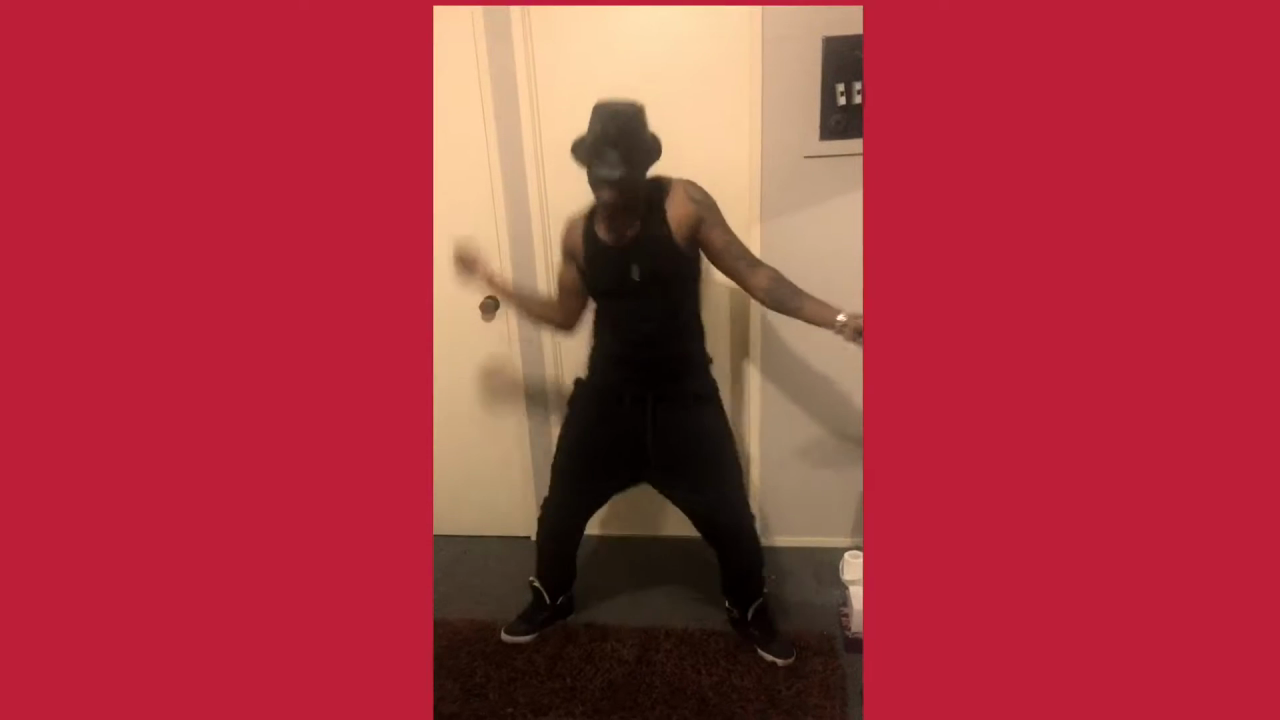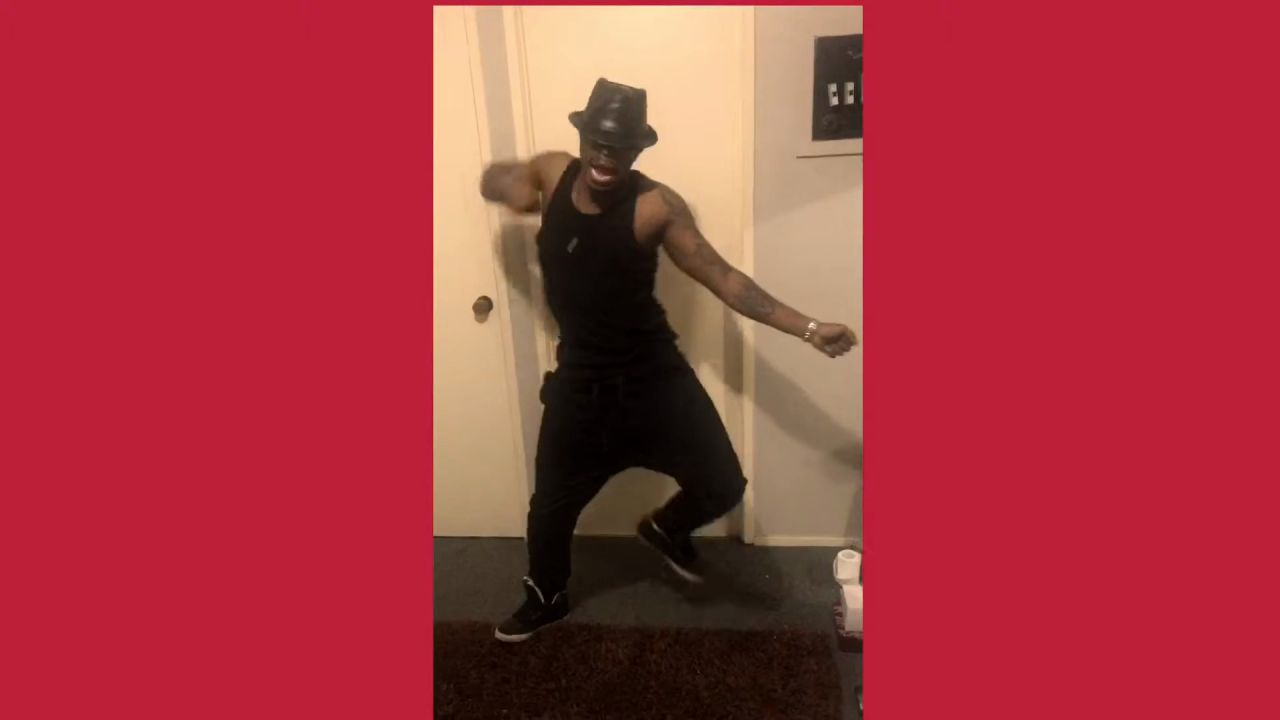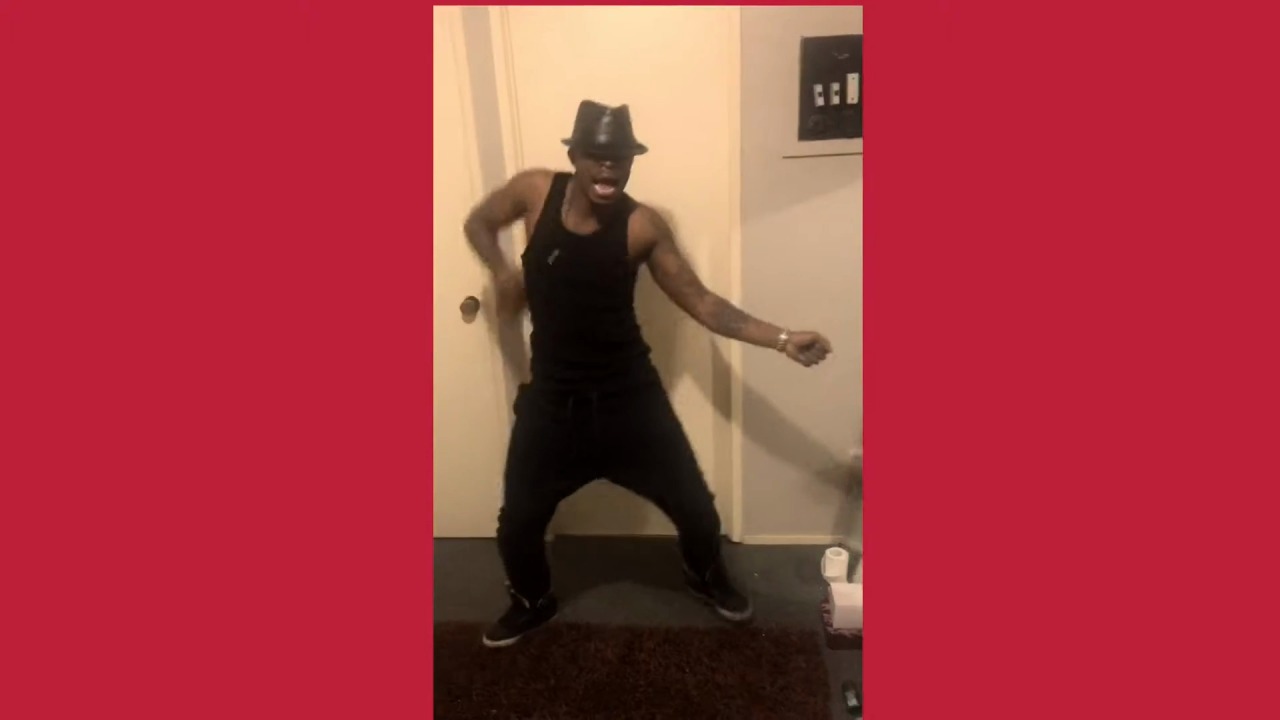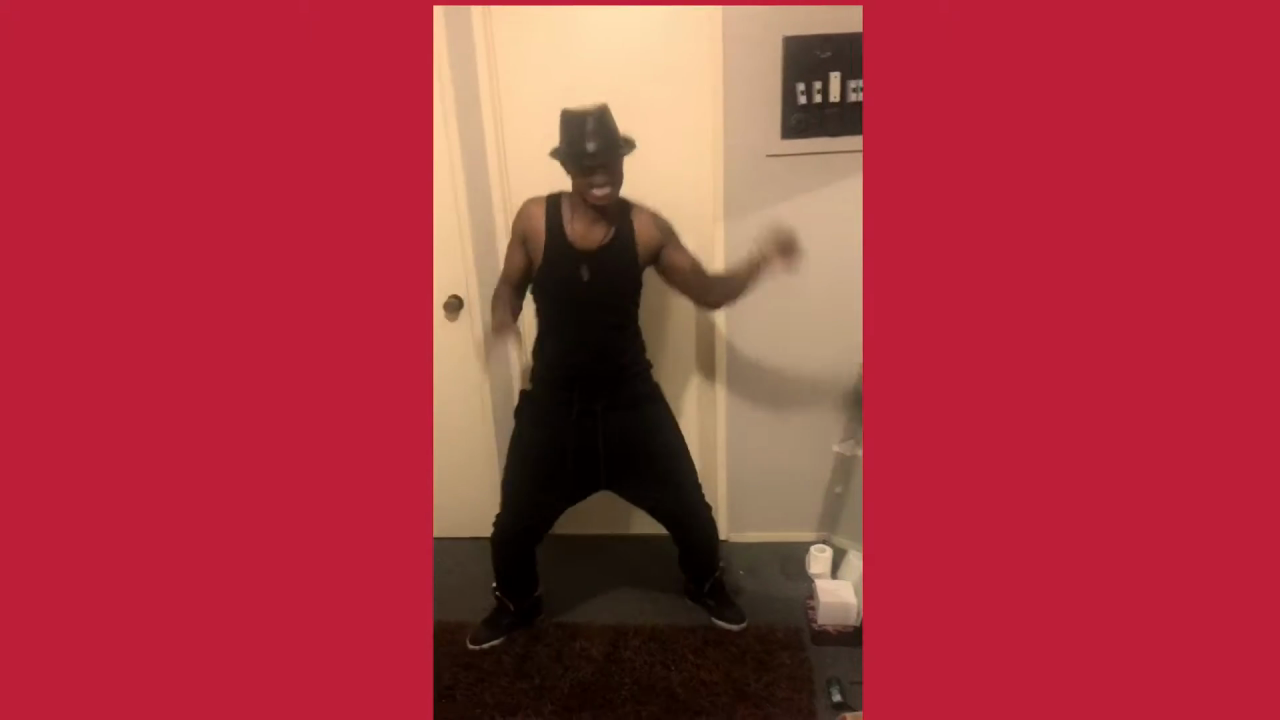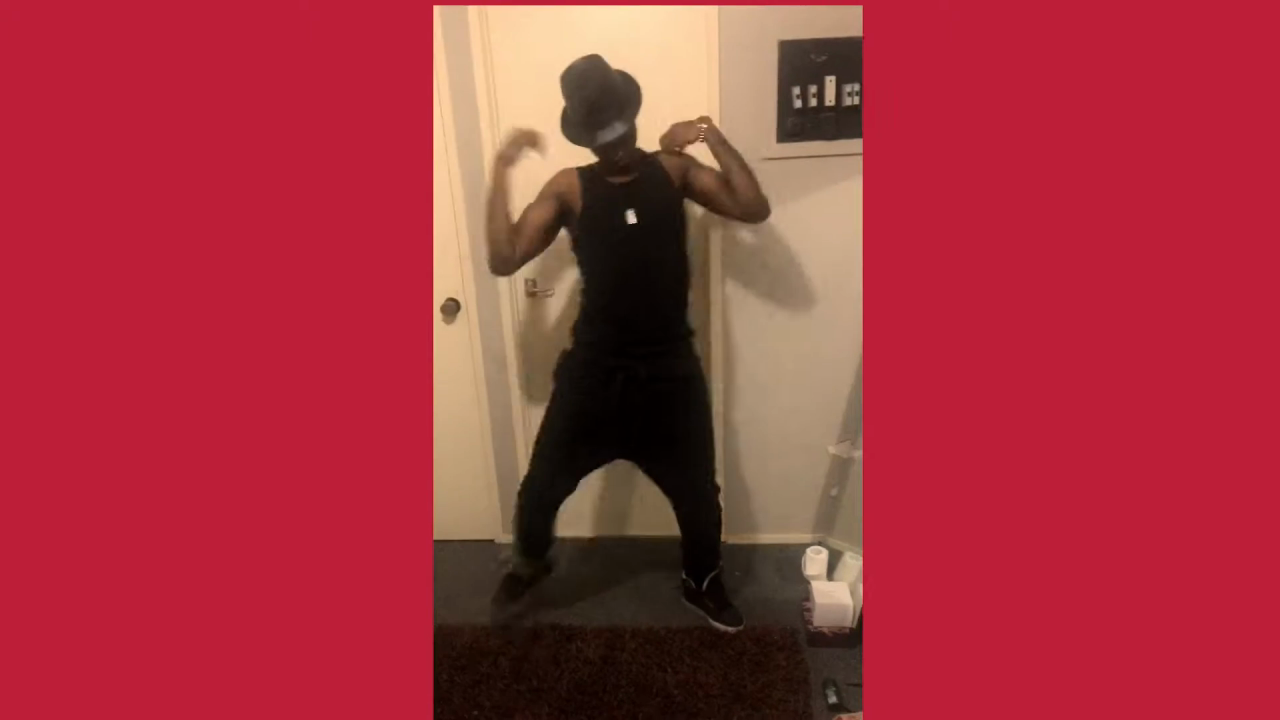
dt=0.2s
person 1, frame 1
left shoulder: (683, 204)
right shoulder: (580, 232)
left elbow: (752, 274)
right elbow: (564, 317)
left wrist: (838, 318)
right wrist: (493, 281)
left hip: (682, 397)
right hip: (605, 398)
left knee: (731, 523)
right knee: (561, 512)
left ankle: (748, 610)
right ankle: (550, 599)
person 1, frame 2
left shoulder: (657, 206)
right shoulder: (552, 172)
left elbow: (723, 279)
right elbow: (493, 180)
left wrist: (809, 328)
right wrist: (512, 192)
left hip: (654, 378)
right hip: (578, 385)
left knee: (724, 485)
right knee: (550, 507)
left ankle: (666, 529)
right ankle: (546, 597)
person 1, frame 3
left shoulder: (643, 225)
right shoulder: (535, 192)
left elbow: (700, 303)
right elbow: (477, 221)
left wrist: (782, 338)
right wrist: (503, 271)
left hip: (628, 392)
right hip: (552, 395)
left knee: (694, 504)
right knee: (519, 521)
left ankle: (708, 573)
right ankle: (532, 602)
person 1, frame 4
left shoulder: (646, 228)
right shoulder: (536, 218)
left elbow: (706, 291)
right elbow: (511, 286)
left wrist: (759, 262)
right wrist: (502, 311)
left hip: (631, 402)
right hip: (552, 406)
left knee: (690, 514)
right knee: (517, 528)
left ankle: (706, 585)
right ankle: (514, 602)
person 1, frame 5
left shoulder: (672, 167)
right shoulder: (569, 187)
left elbow: (755, 210)
right elbow: (502, 260)
left wrist: (714, 138)
right wrist: (501, 170)
left hip: (670, 371)
right hip: (592, 369)
left knee: (696, 493)
right knee: (540, 489)
left ankle: (703, 582)
right ankle: (530, 561)
